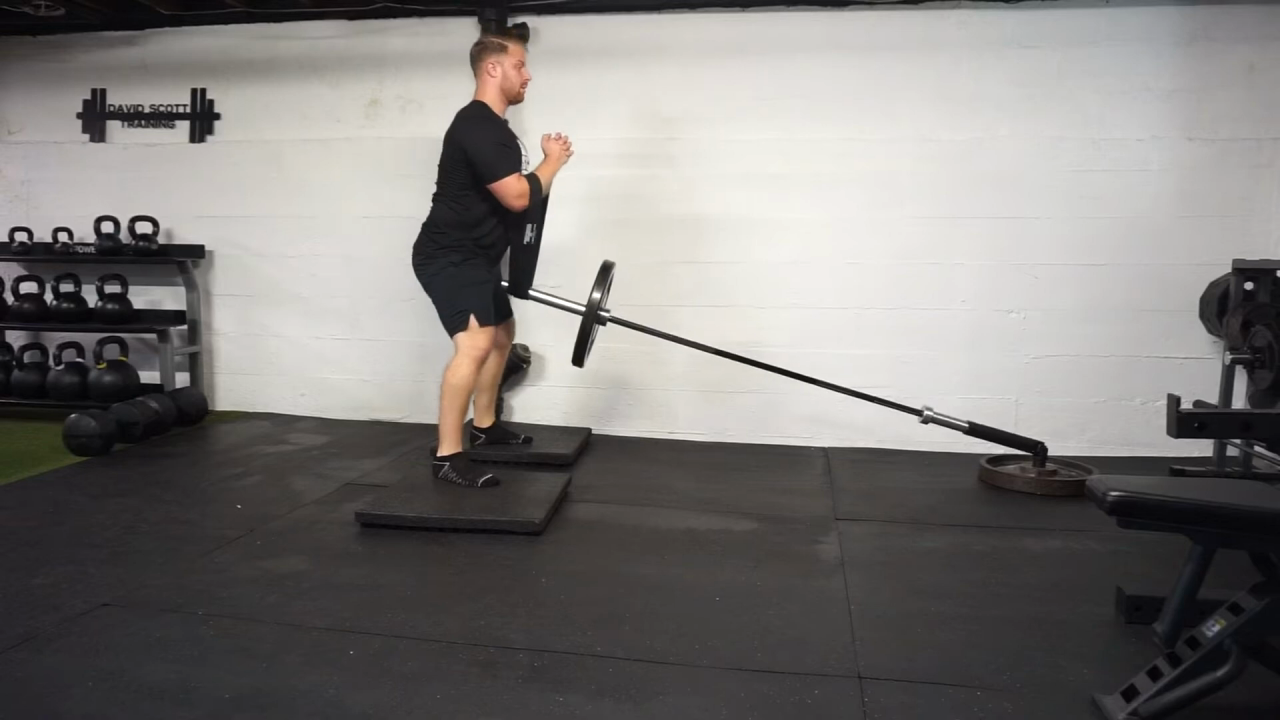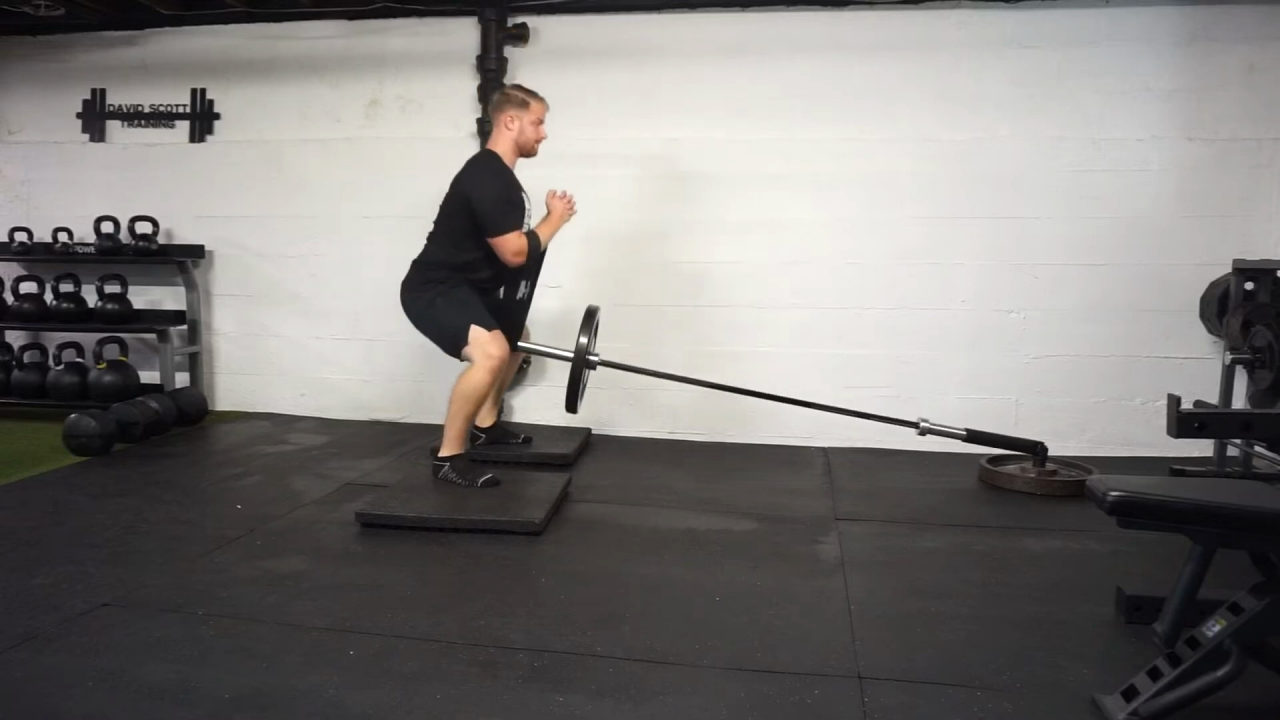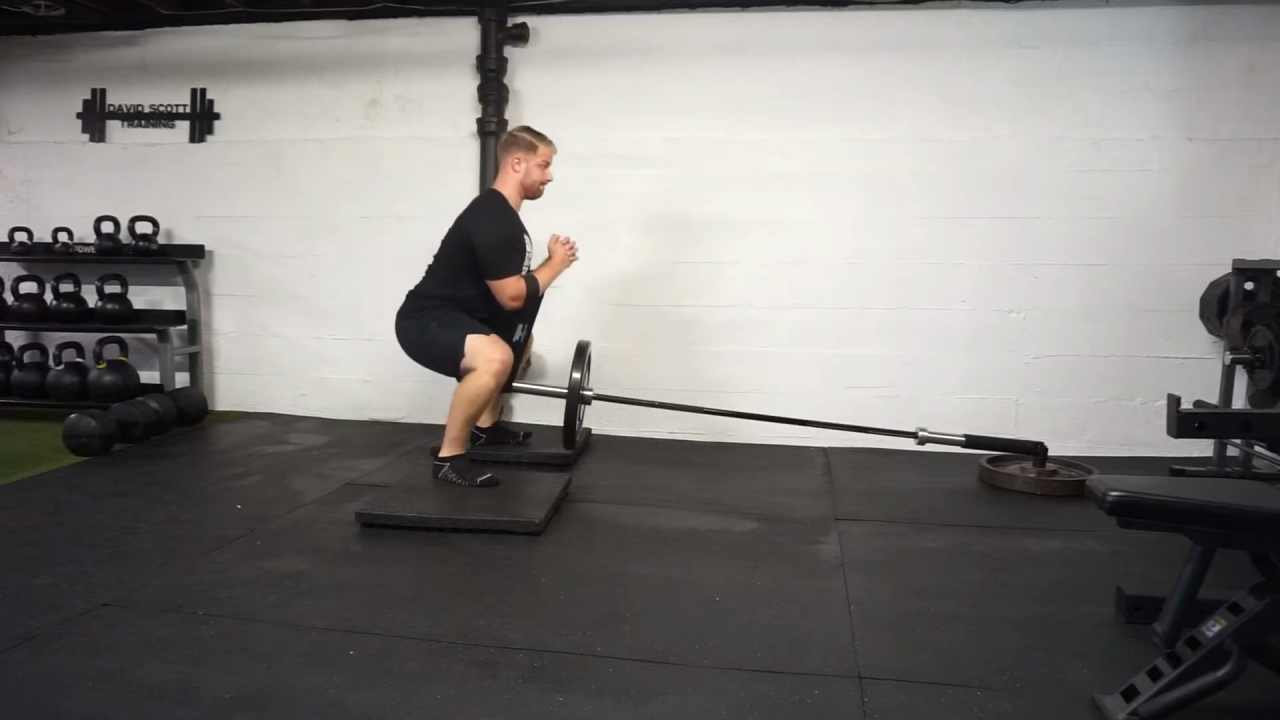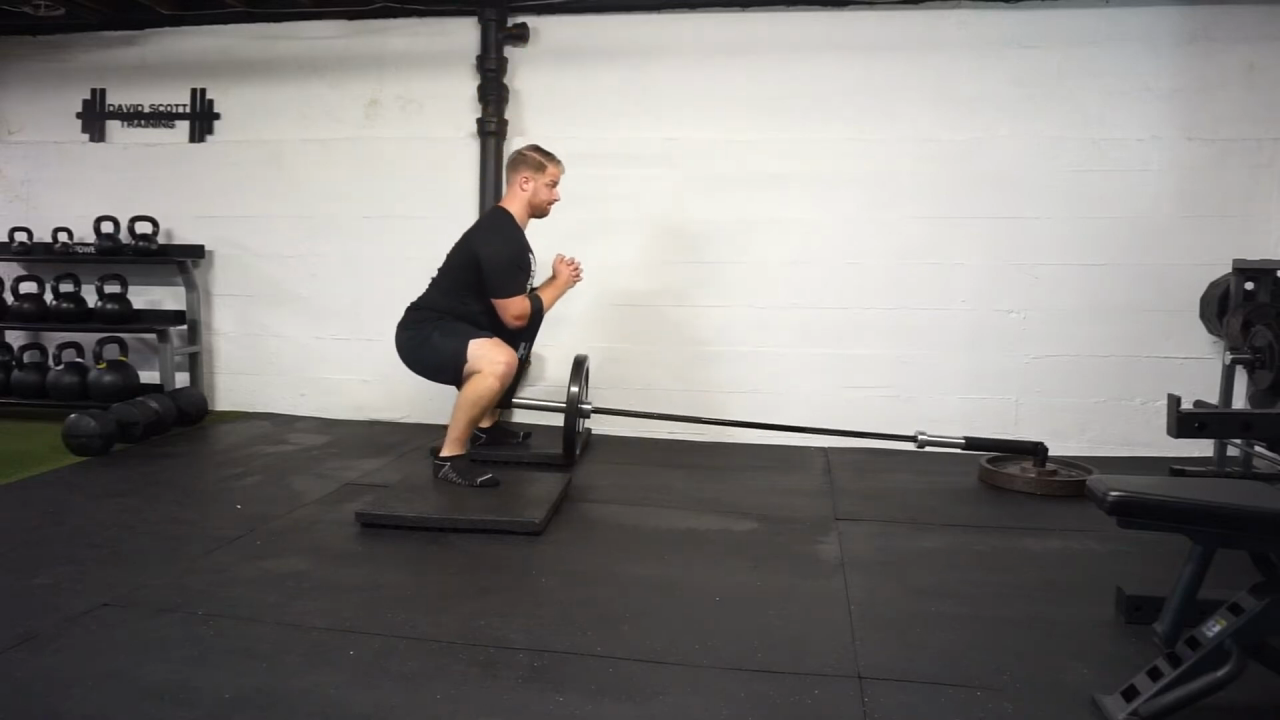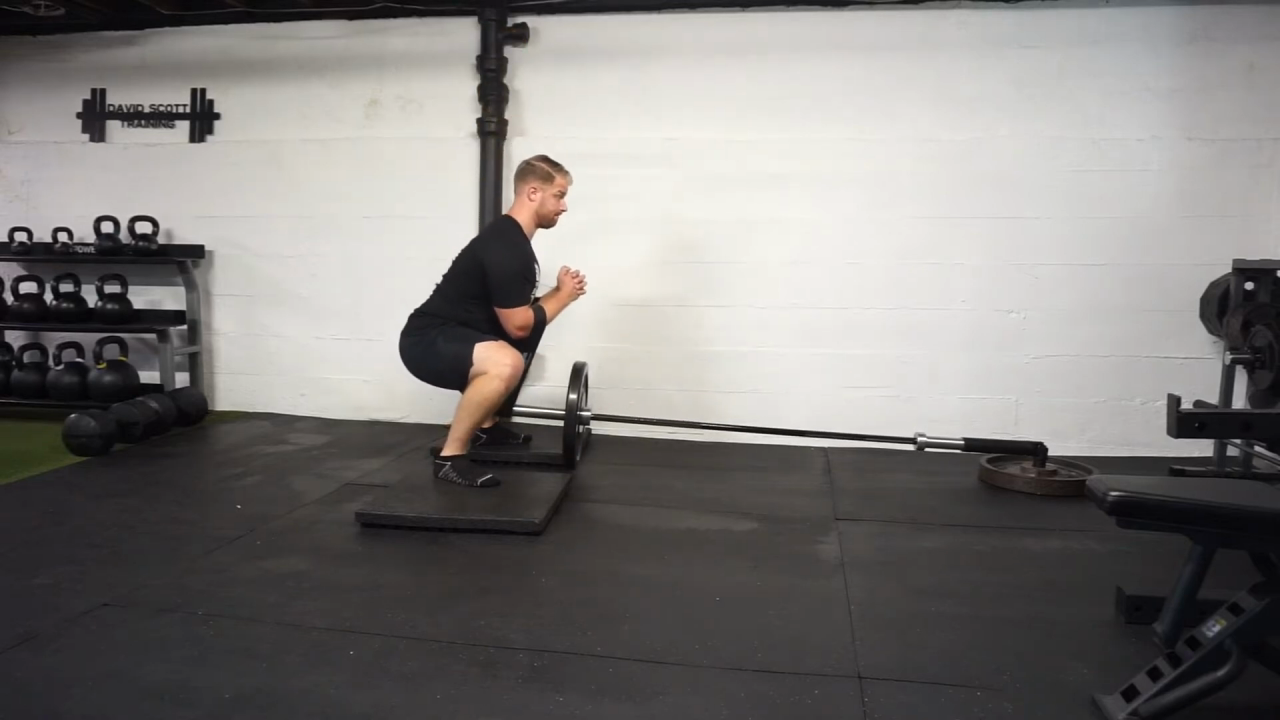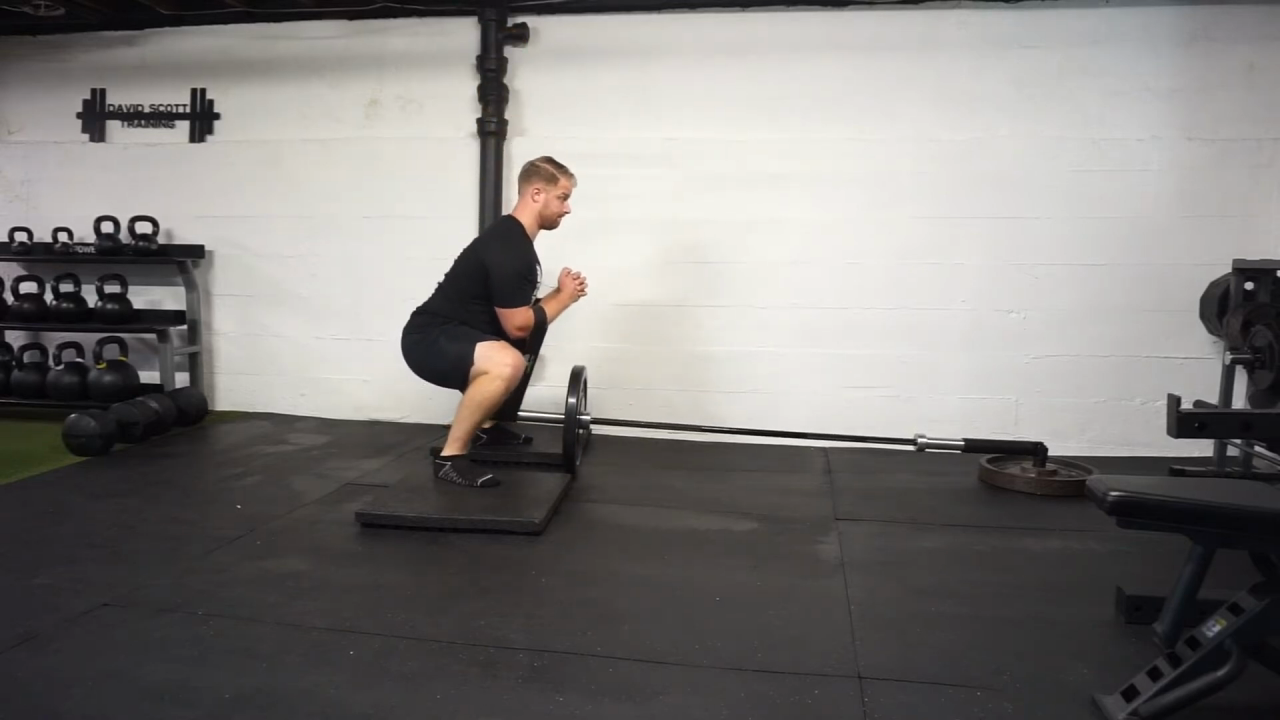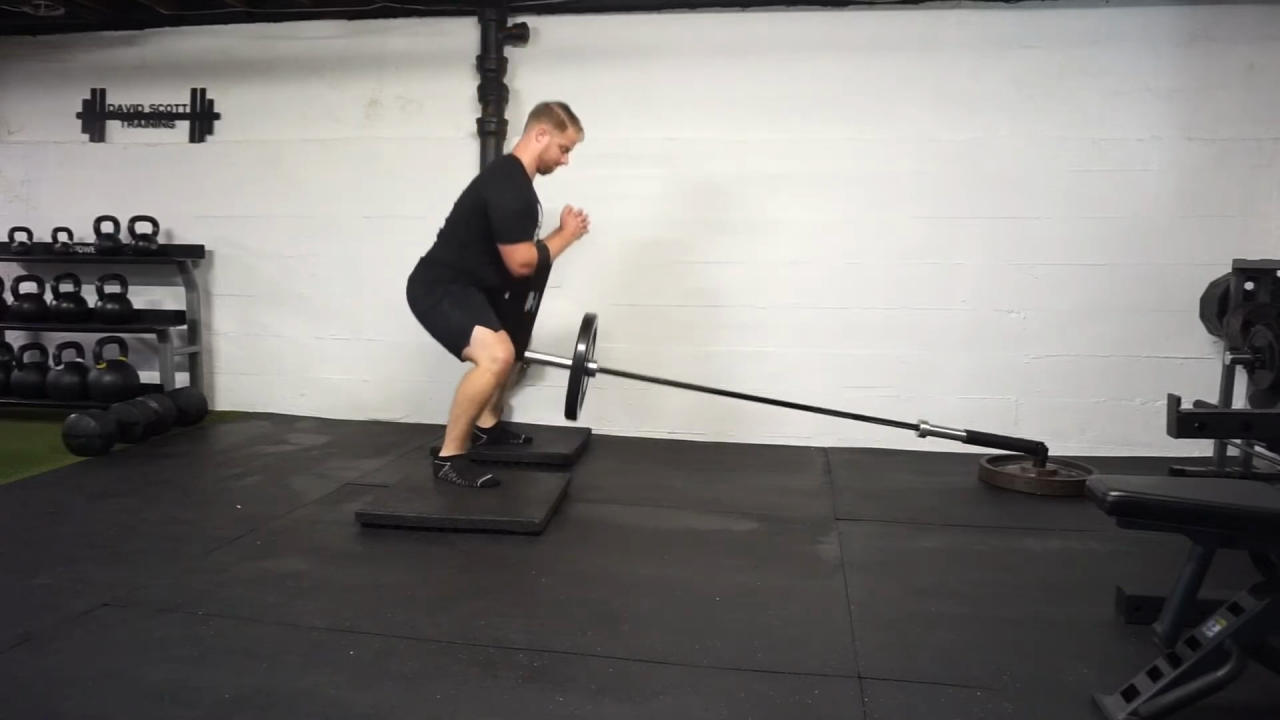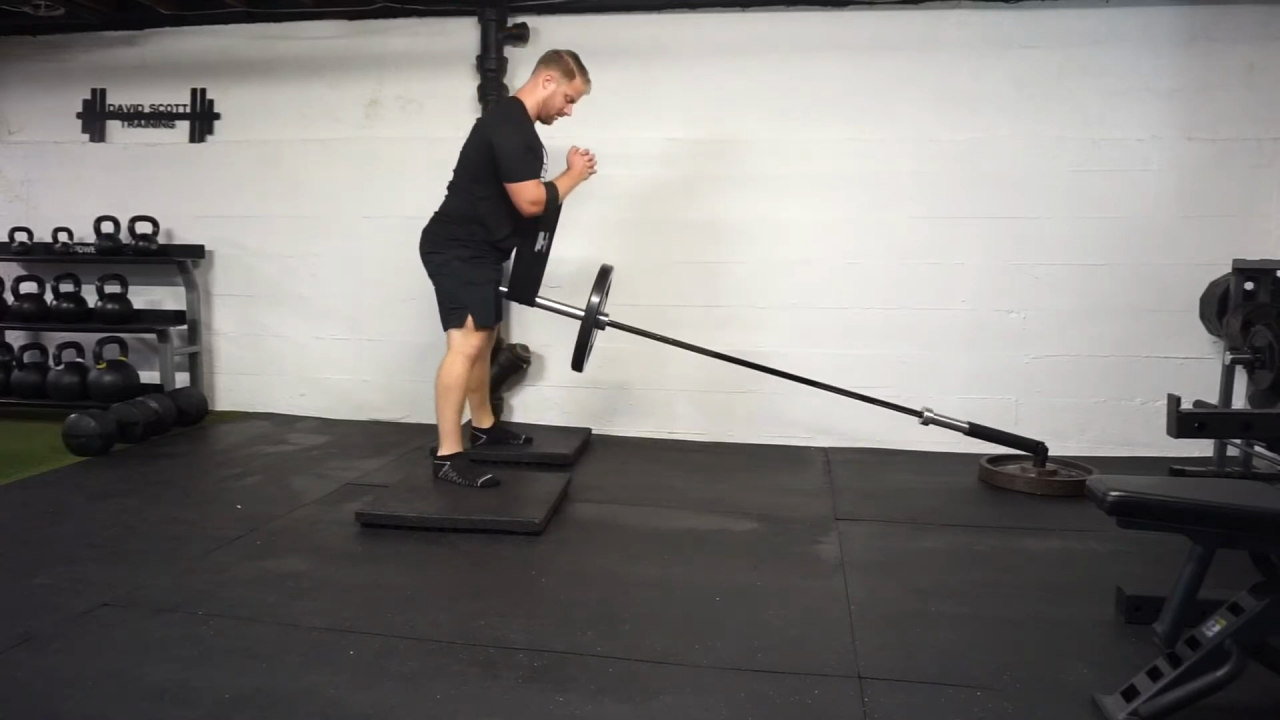
dt=0.5s
person 1, frame 1
left shoulder: (491, 124)
right shoulder: (477, 126)
left elbow: (512, 193)
right elbow: (518, 196)
right wrist: (554, 159)
left hip: (475, 255)
right hip: (451, 256)
left knee: (500, 335)
right knee: (475, 343)
left ankle: (485, 426)
right ankle: (448, 456)
person 1, frame 2
left shoulder: (498, 174)
right shoulder: (488, 179)
left elbow: (512, 250)
right elbow: (515, 253)
right wrist: (556, 217)
left hip: (466, 285)
right hip: (433, 290)
left knee: (515, 337)
right knee: (490, 352)
left ankle: (485, 425)
right ankle: (449, 457)
person 1, frame 3
left shoulder: (502, 214)
right shoulder: (491, 221)
left elbow: (510, 289)
right elbow: (512, 296)
right wrist: (557, 263)
left hip: (458, 313)
right hip: (426, 321)
right knee: (495, 358)
left ankle: (485, 426)
right ankle: (449, 458)
person 1, frame 4
left shoulder: (507, 230)
right shoulder: (499, 239)
left elbow: (513, 305)
right elbow: (516, 315)
left wrist: (557, 280)
right wrist: (561, 282)
left hip: (452, 328)
right hip: (424, 334)
left knee: (518, 350)
right knee: (500, 362)
left ankle: (485, 427)
right ankle: (450, 458)
person 1, frame 5
left shoulder: (512, 238)
right shoulder: (506, 249)
left elbow: (517, 315)
right elbow: (518, 325)
left wrist: (561, 292)
right wrist: (565, 295)
left hip: (452, 333)
right hip: (427, 340)
left knee: (522, 351)
right knee: (506, 364)
left ankle: (486, 427)
right ankle: (451, 458)
person 1, frame 6
left shoulder: (514, 240)
right shoulder: (508, 250)
left elbow: (515, 316)
right elbow: (517, 326)
left wrist: (560, 293)
right wrist: (566, 297)
left hip: (453, 331)
right hip: (429, 340)
left knee: (514, 356)
right knee: (507, 364)
left ankle: (485, 427)
right ankle: (451, 457)
person 1, frame 7
left shoulder: (513, 179)
right shoulder: (508, 186)
left elbow: (518, 257)
right elbow: (521, 263)
left wrist: (562, 234)
right wrist: (567, 233)
left hip: (466, 283)
right hip: (439, 288)
left knee: (507, 345)
right knee: (497, 355)
left ankle: (485, 425)
right ankle: (450, 456)
person 1, frame 8
left shoulder: (514, 121)
right shoulder: (510, 125)
left elbow: (523, 198)
right elbow: (531, 201)
right wrist: (575, 174)
left hip: (478, 248)
right hip: (458, 249)
left knee: (482, 340)
right knee: (466, 344)
left ankle: (484, 428)
right ankle: (448, 456)
